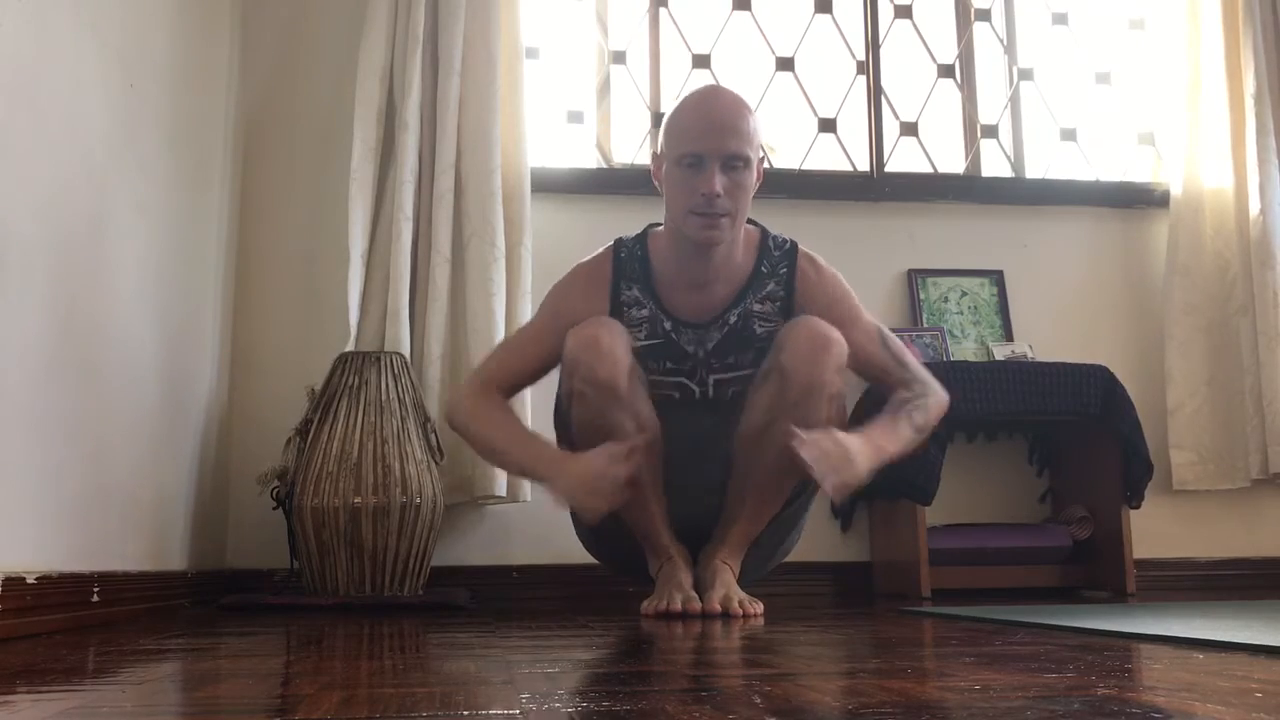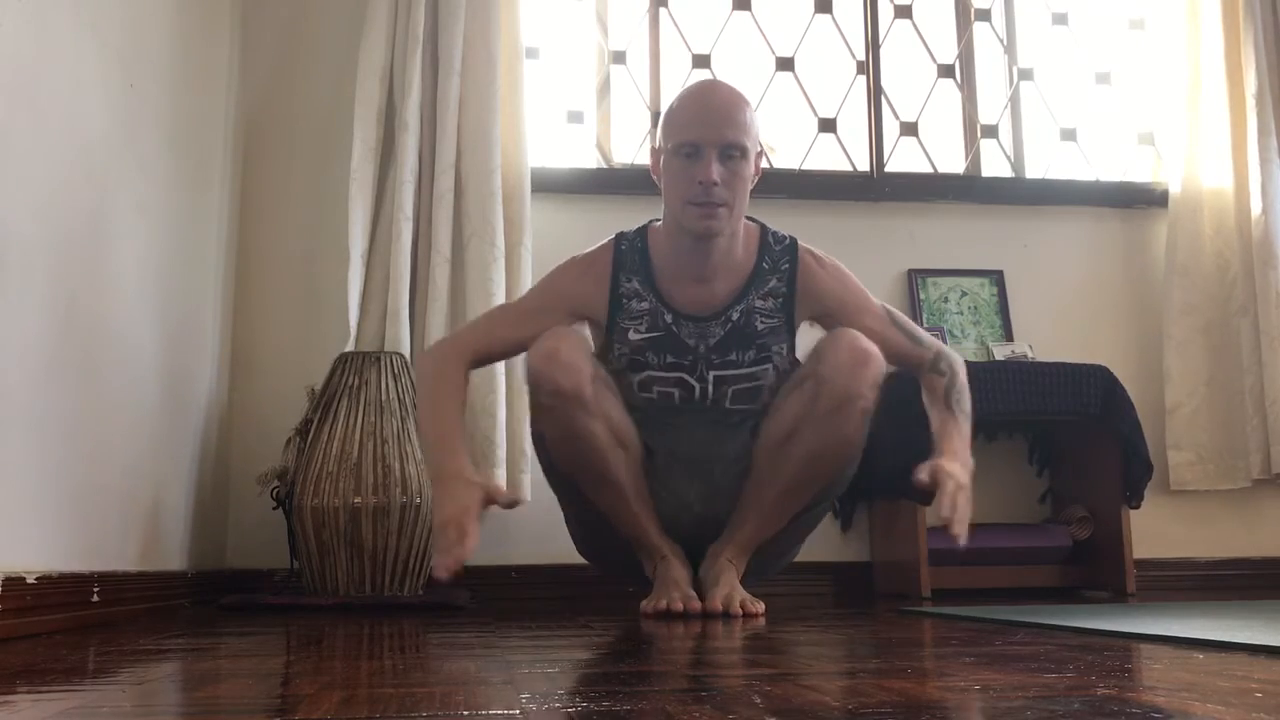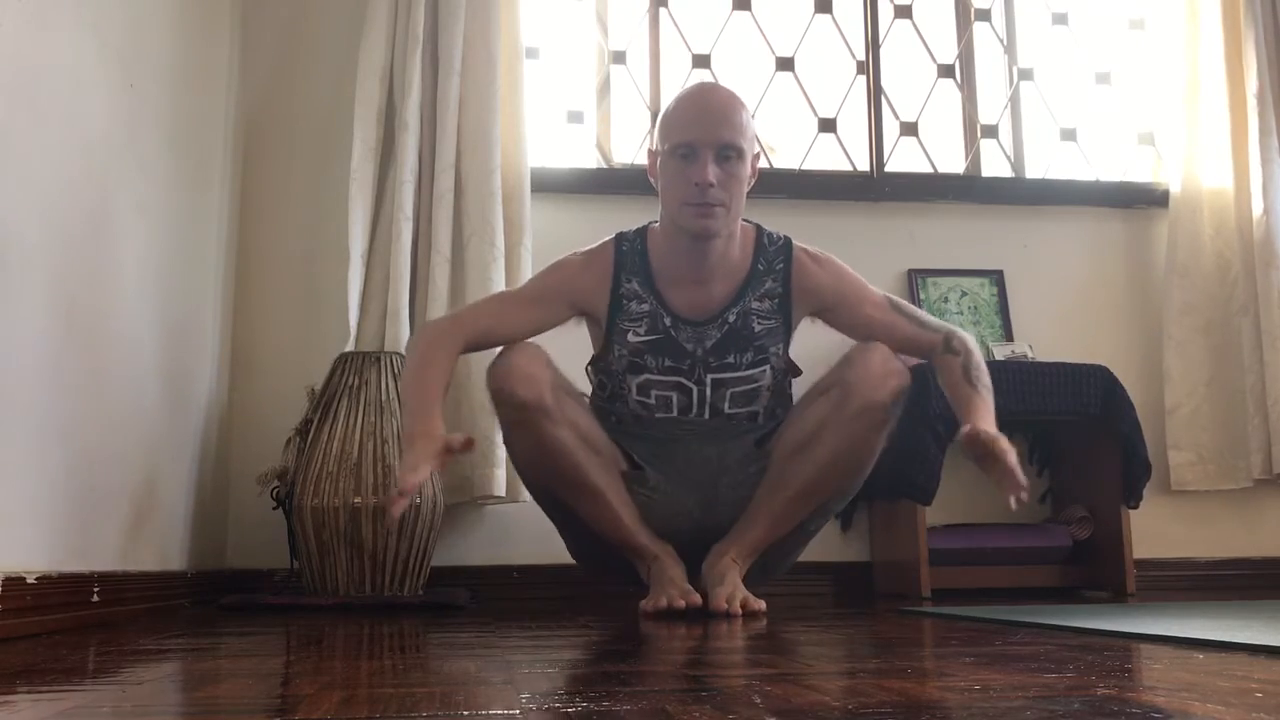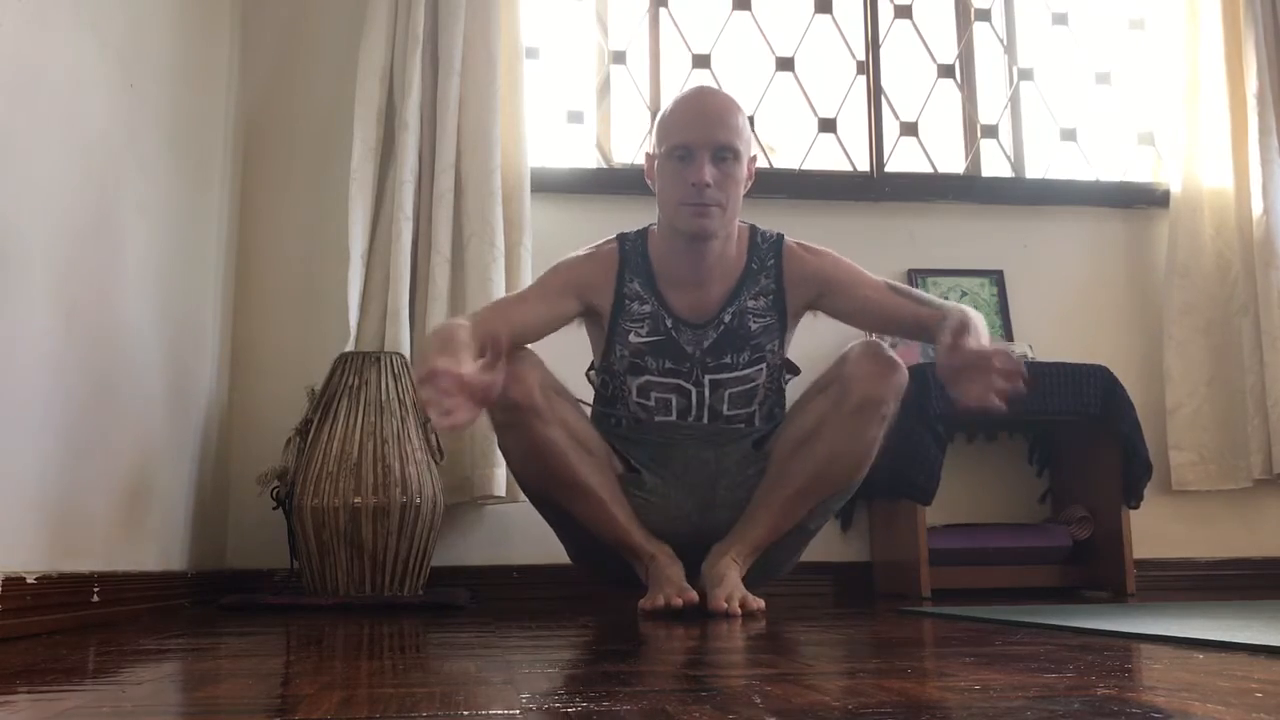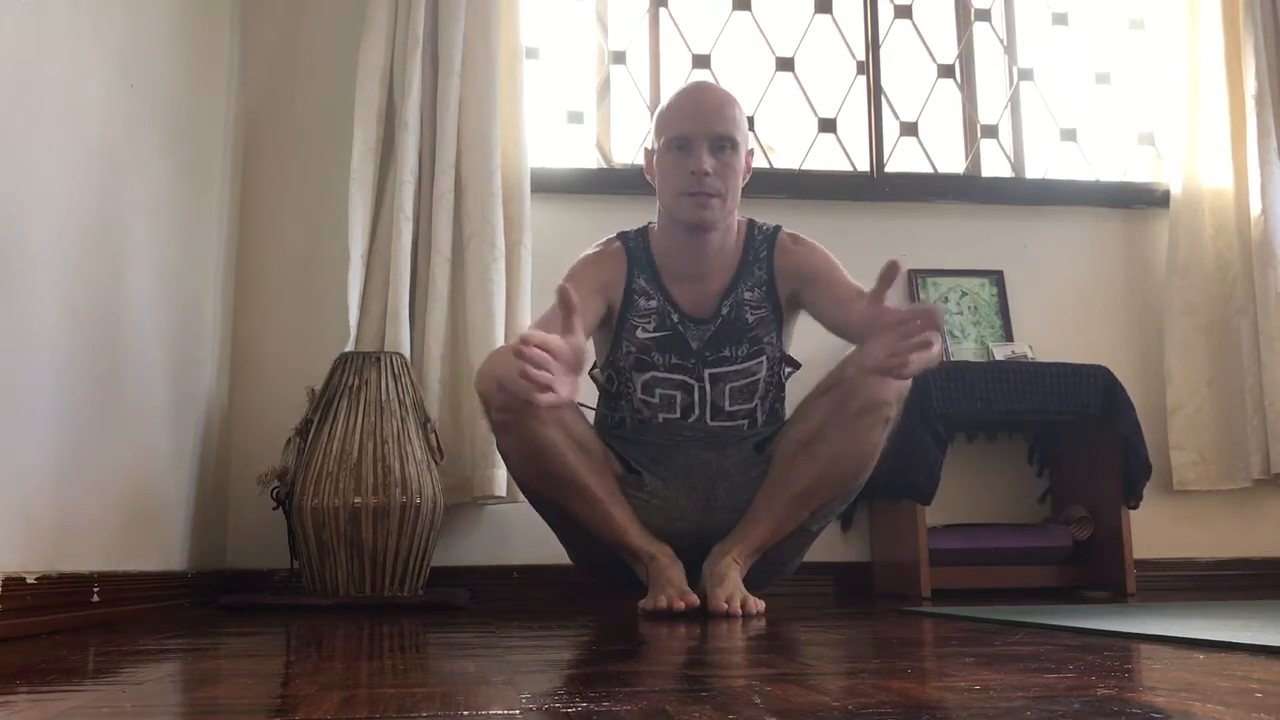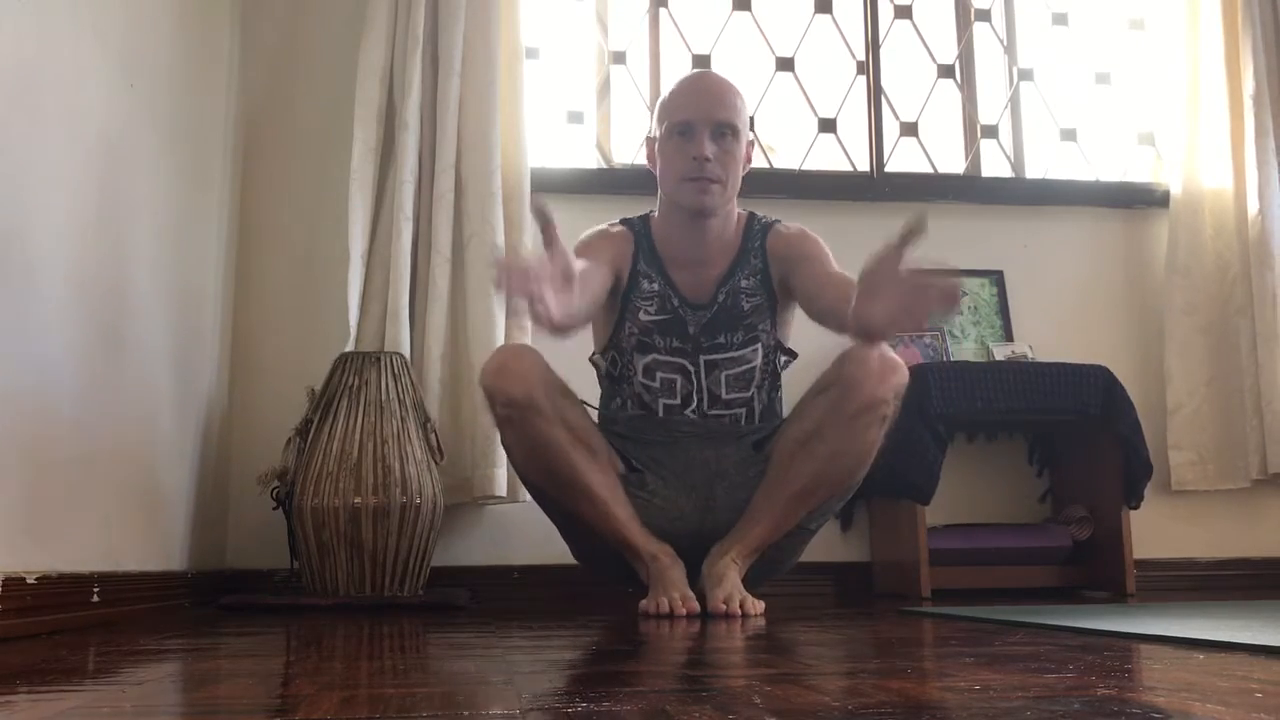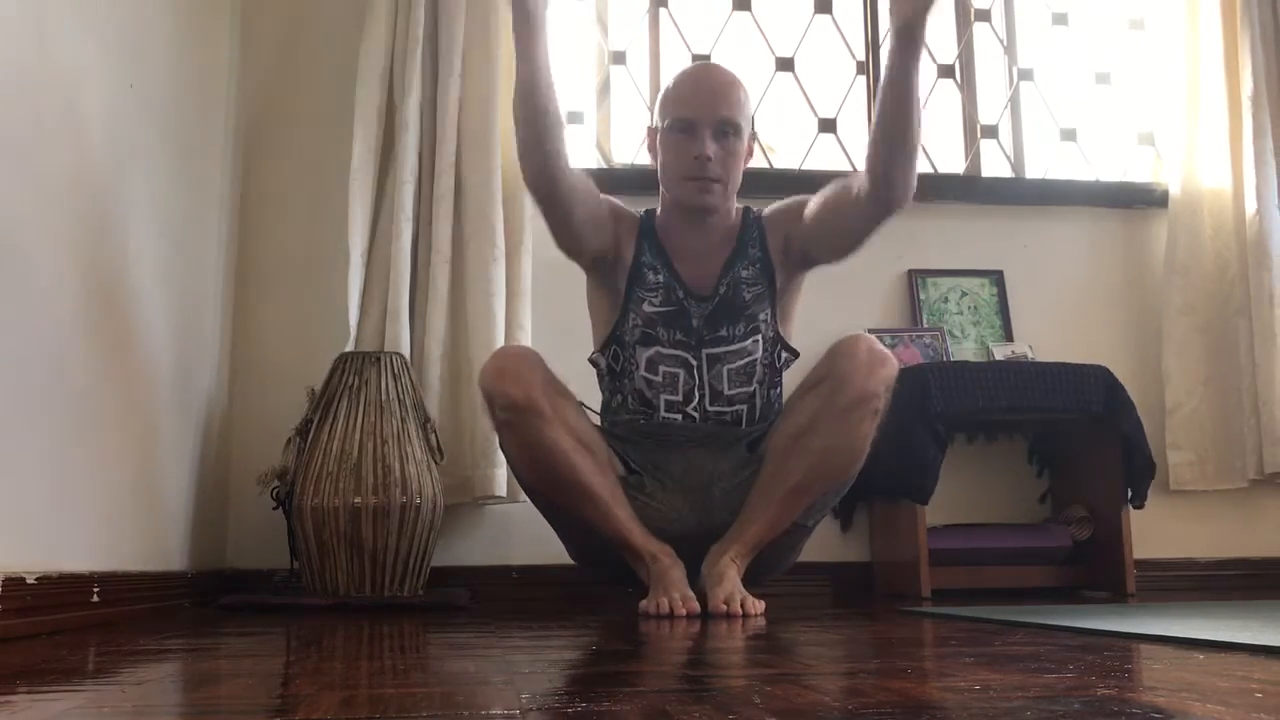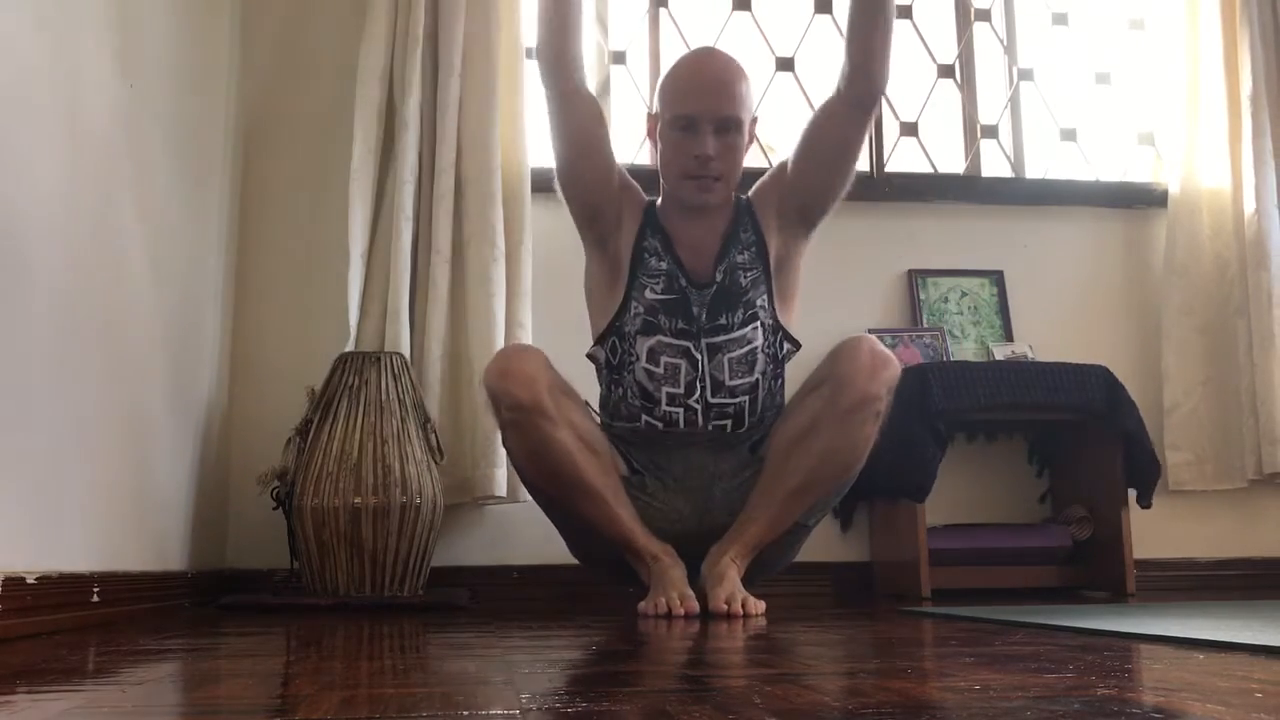
dt=0.2s
person 1, frame 1
left shoulder: (800, 277)
right shoulder: (600, 280)
left elbow: (926, 393)
right elbow: (469, 401)
left wrist: (863, 447)
right wrist: (558, 468)
left hip: (754, 521)
right hip: (631, 523)
left knee: (815, 341)
right knee: (596, 343)
left ankle: (725, 559)
right ankle: (667, 559)
person 1, frame 2
left shoulder: (801, 273)
right shoulder: (601, 273)
left elbow: (939, 363)
right elbow: (445, 358)
left wrist: (953, 455)
right wrist: (455, 476)
left hip: (756, 519)
right hip: (628, 521)
left knee: (854, 357)
right knee: (557, 355)
left ankle: (729, 560)
right ankle: (663, 559)
person 1, frame 3
left shoulder: (797, 273)
right shoulder: (601, 273)
left elbow: (948, 342)
right elbow: (439, 335)
left wrist: (979, 421)
right wrist: (425, 429)
left hip: (757, 516)
right hip: (624, 516)
left knee: (880, 370)
right knee: (516, 372)
left ankle: (732, 558)
right ankle: (655, 560)
person 1, frame 4
left shoulder: (793, 269)
right shoulder: (603, 273)
left elbow: (951, 319)
right elbow: (467, 334)
left wrist: (964, 351)
right wrist: (457, 367)
left hip: (758, 515)
right hip: (624, 515)
left knee: (876, 370)
right knee: (512, 377)
left ankle: (732, 558)
right ankle: (653, 559)
person 1, frame 5
left shoulder: (787, 261)
right shoulder: (610, 267)
left elbow: (871, 322)
right elbow: (549, 342)
left wrist: (886, 347)
right wrist: (549, 367)
left hip: (758, 516)
right hip: (624, 514)
left knee: (876, 382)
right knee: (501, 378)
left ankle: (733, 559)
right ankle: (652, 559)
person 1, frame 6
left shoulder: (783, 249)
right shoulder: (615, 248)
left elbow: (848, 305)
right elbow: (577, 293)
left wrist: (876, 311)
right wrist: (557, 295)
left hip: (759, 507)
right hip: (627, 509)
left knee: (879, 372)
right knee: (509, 373)
left ankle: (732, 558)
right ankle: (653, 559)
person 1, frame 7
left shoulder: (781, 237)
right shoulder: (615, 239)
left elbow: (886, 194)
right elbow: (548, 181)
left hip: (758, 507)
right hip: (626, 505)
left knee: (868, 363)
right knee: (507, 374)
left ankle: (731, 555)
right ankle: (653, 557)
person 1, frame 8
left shoulder: (777, 222)
right shoulder: (616, 223)
left elbow: (861, 92)
right elbow: (561, 74)
left hip: (756, 507)
right hip: (628, 508)
left knee: (868, 366)
right knee: (513, 374)
left ankle: (731, 557)
right ankle: (652, 558)
